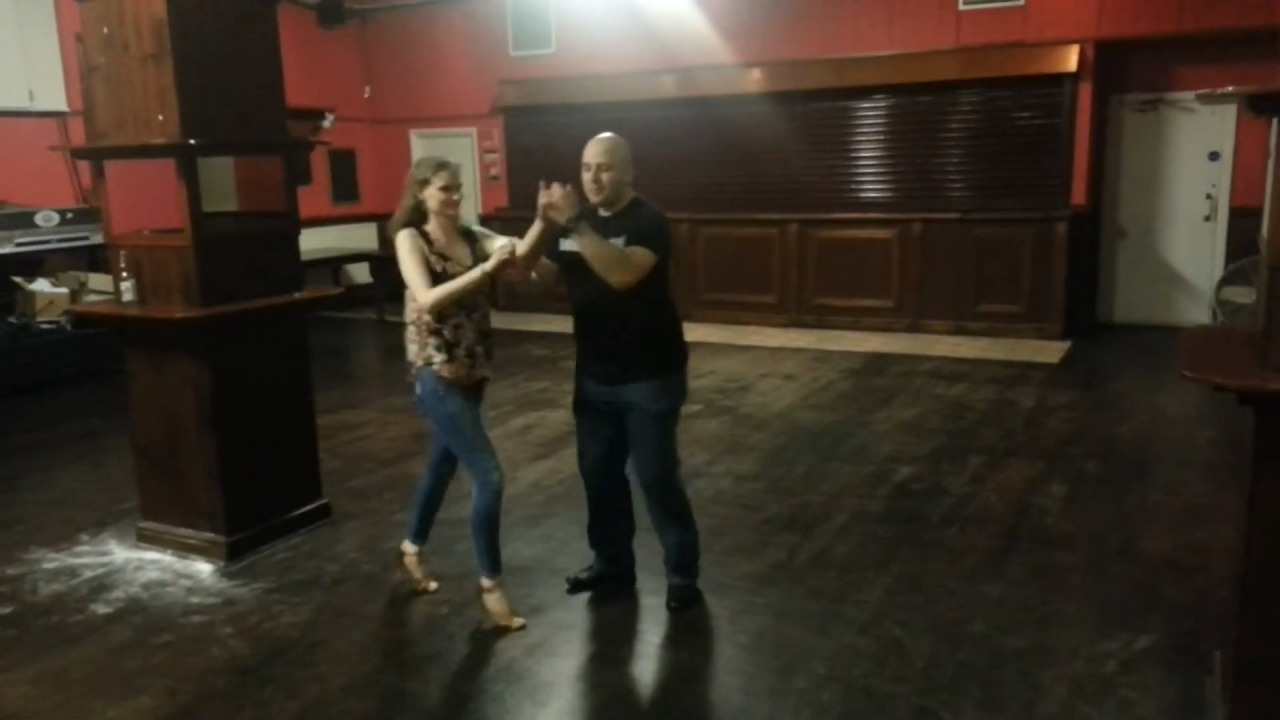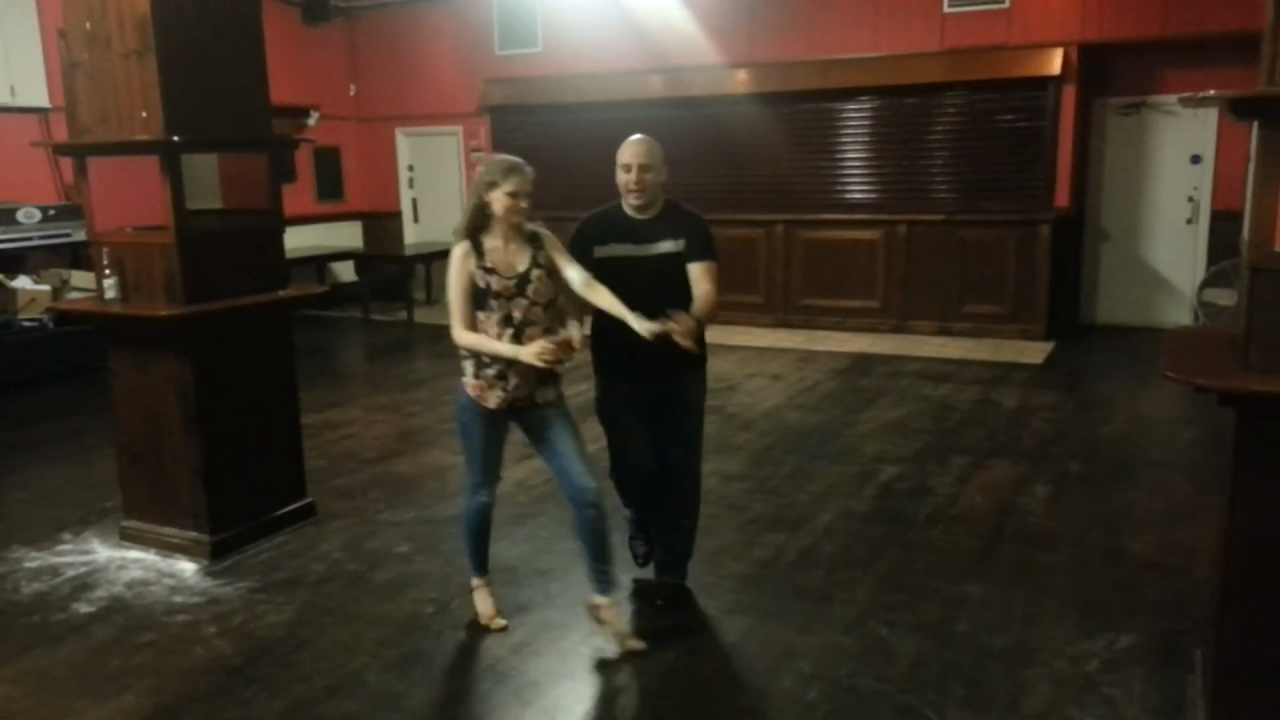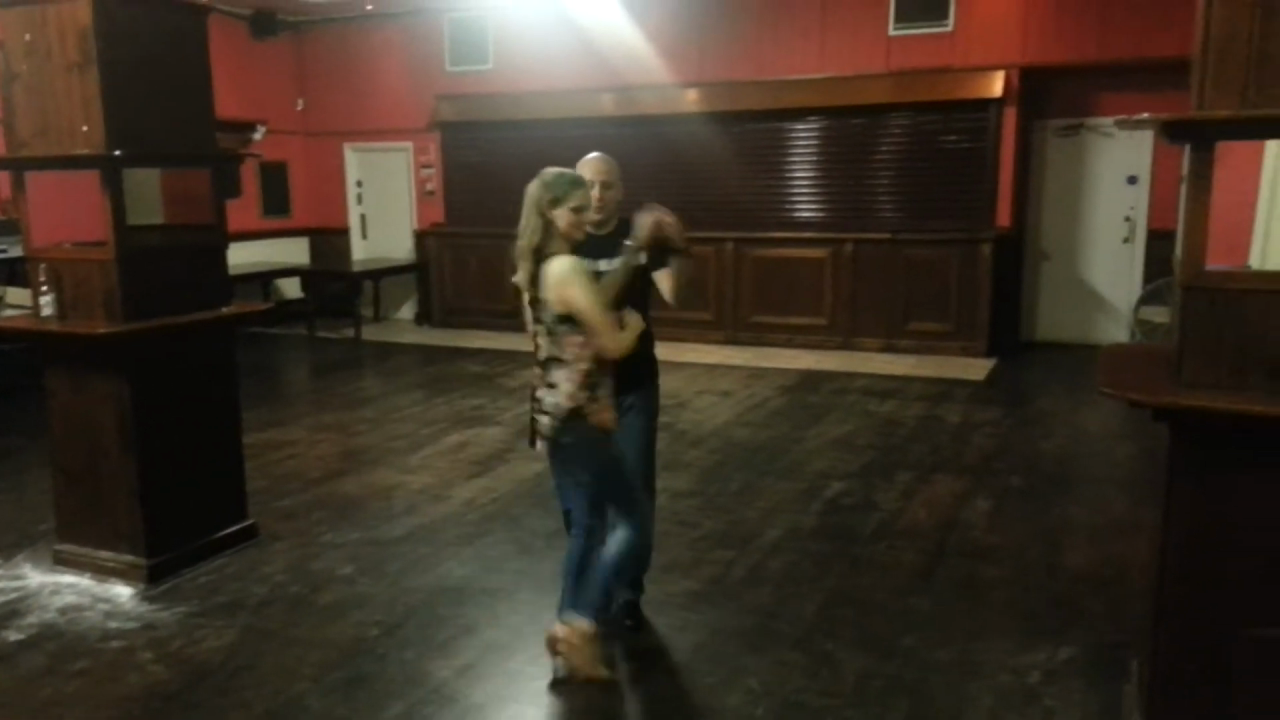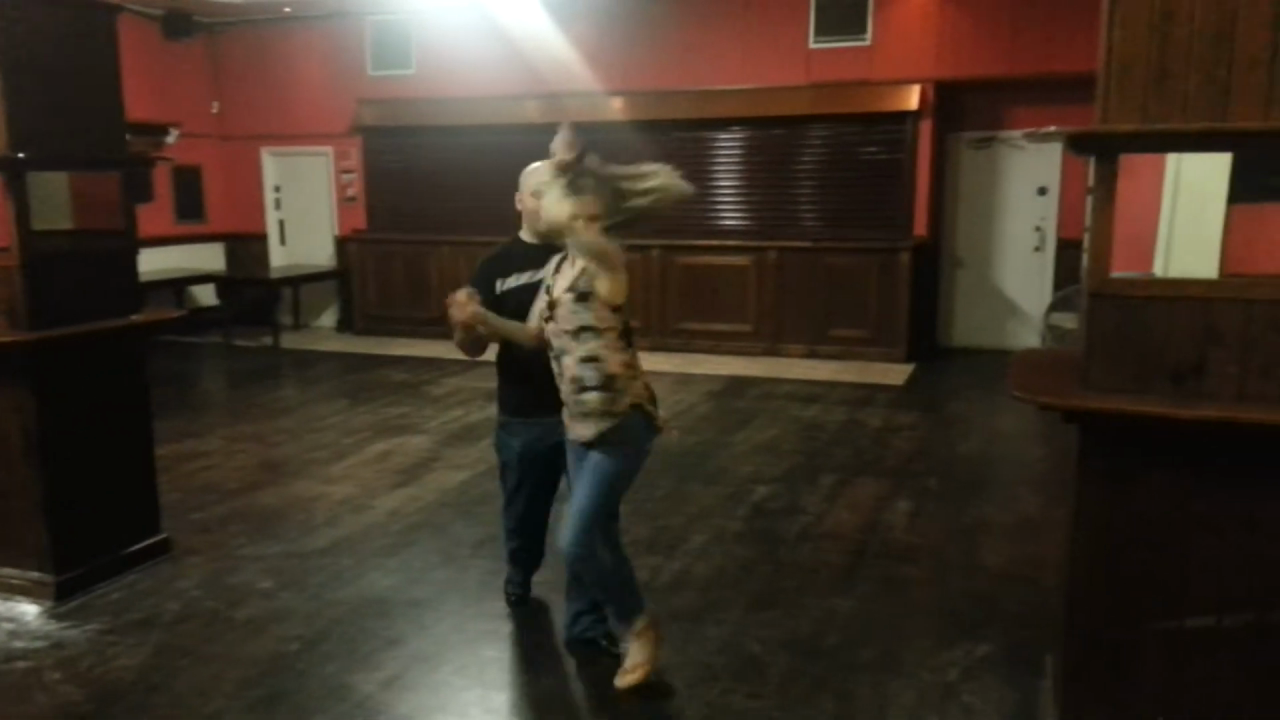
dt=0.4s
person 1, frame 1
left shoulder: (473, 236)
right shoulder: (410, 239)
left elbow: (518, 252)
right elbow: (427, 300)
left wrist: (543, 222)
right wrist: (485, 269)
left hip: (472, 372)
right hip: (437, 376)
left knee: (442, 467)
right knee: (489, 478)
left ankle: (411, 548)
right ankle: (490, 585)
person 1, frame 2
left shoulder: (540, 241)
right shoulder: (466, 254)
left elbow: (584, 284)
right elbow: (460, 332)
left wrist: (634, 322)
right wrist: (518, 352)
left hip: (541, 391)
right hip: (484, 391)
left knee: (585, 492)
right knee: (481, 495)
left ankle: (603, 599)
right ankle: (480, 583)
person 1, frame 3
left shoulder: (541, 266)
right shoulder: (566, 268)
right elbow: (613, 342)
right wrist: (633, 325)
left hip: (555, 415)
right hip: (577, 418)
left knee: (588, 523)
right knee: (631, 522)
left ankle: (567, 627)
right ankle: (580, 621)
person 1, frame 4
left shoulder: (606, 254)
right shoulder: (559, 268)
left elbow: (553, 212)
right elbow: (536, 335)
left wrist: (561, 165)
right wrist: (483, 319)
left hip: (620, 421)
right hip: (586, 423)
left knee: (574, 541)
right knee: (595, 539)
left ankle: (636, 629)
right ankle: (637, 630)
person 2, frame 1
left shoulder: (648, 222)
right shoulder: (570, 225)
left elbow: (622, 275)
right elbow: (538, 273)
left wrist: (576, 225)
left hip: (651, 376)
right hip: (595, 376)
left knee: (656, 476)
right knee: (598, 472)
left ankle: (682, 574)
right ankle: (611, 565)
person 2, frame 2
left shoulder: (689, 226)
right shoulder: (593, 229)
left elbow: (704, 291)
left wrist: (690, 322)
left hip: (680, 375)
right hip: (619, 376)
left knee: (678, 472)
right knee: (634, 471)
left ankle: (671, 570)
right ankle: (643, 528)
person 2, frame 3
left shoulder: (642, 239)
left elbow: (673, 296)
left wrist: (671, 244)
left hip: (632, 390)
left knee: (634, 488)
left ankle: (627, 593)
person 2, frame 4
right shoulder: (496, 267)
right elbow: (474, 348)
right wrist: (465, 328)
right hip: (526, 416)
right knee: (523, 511)
left ankle: (588, 621)
right ankle: (520, 572)
